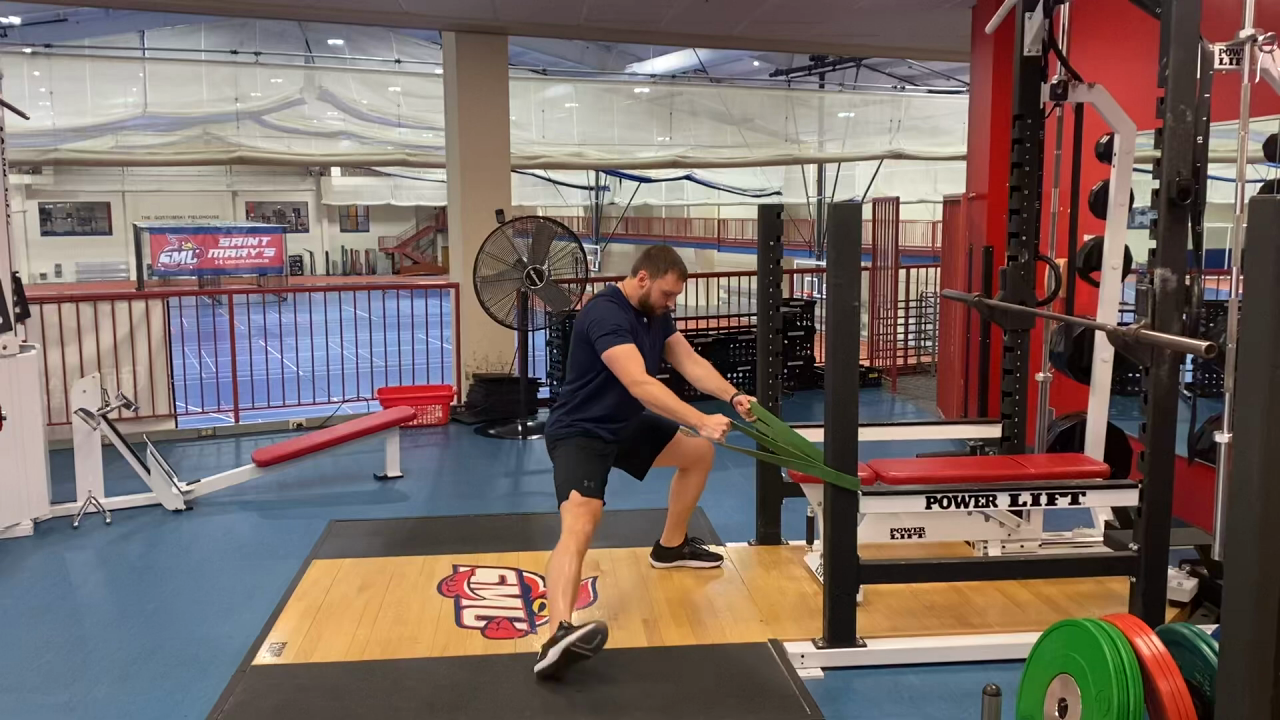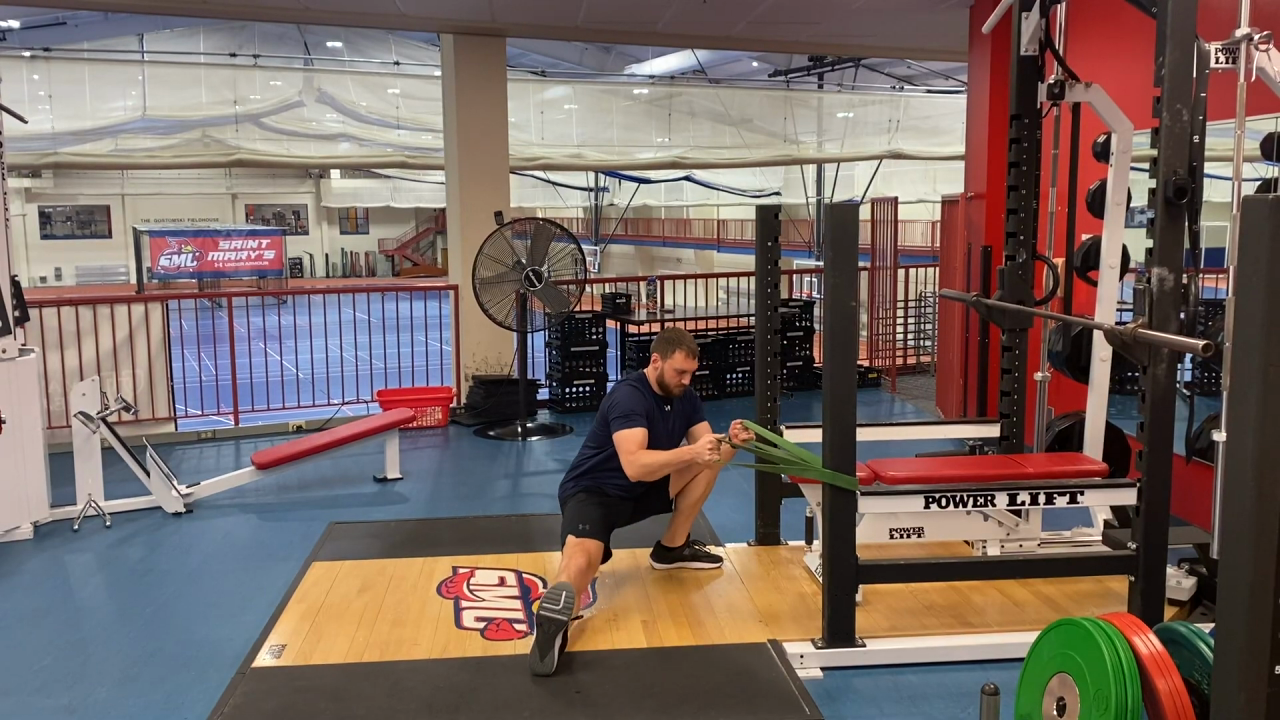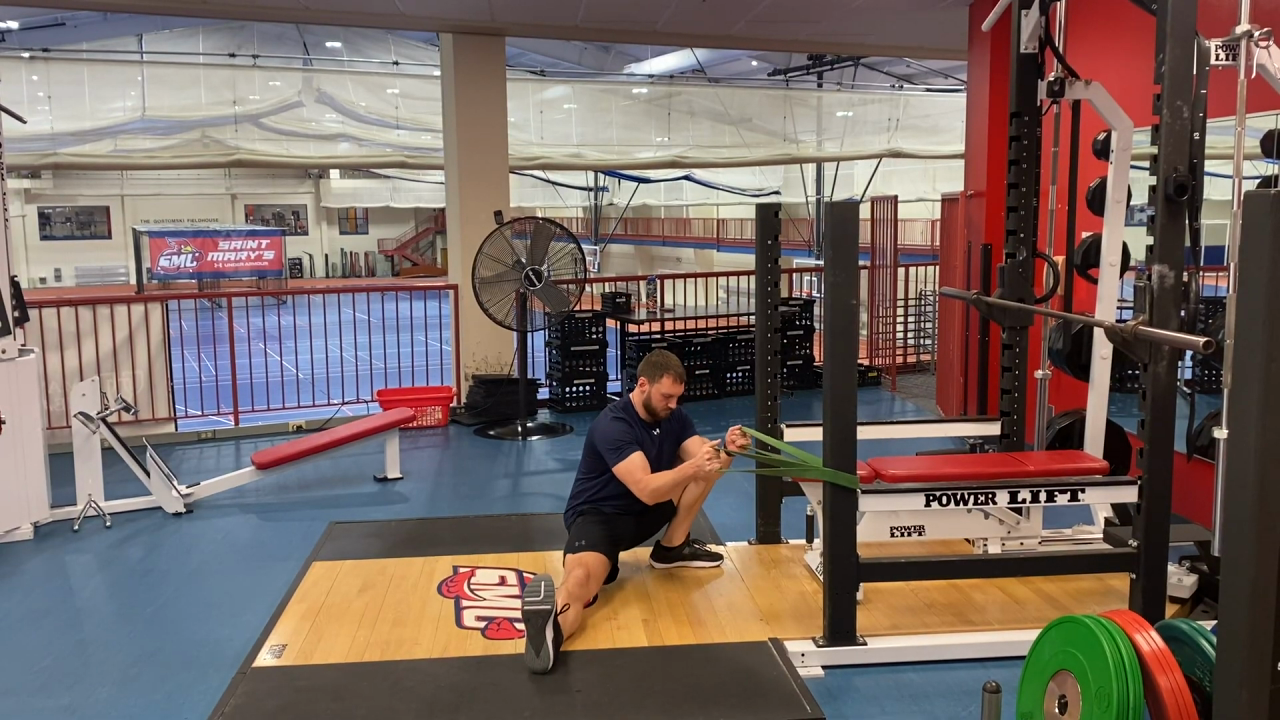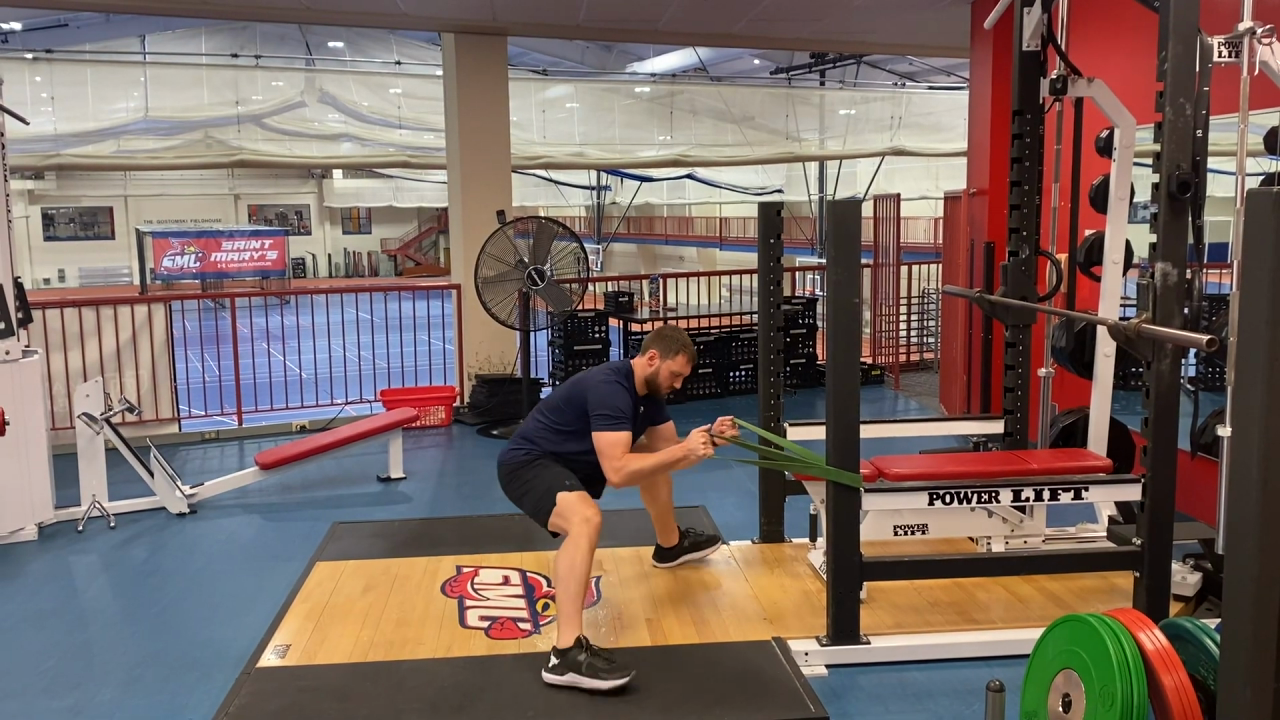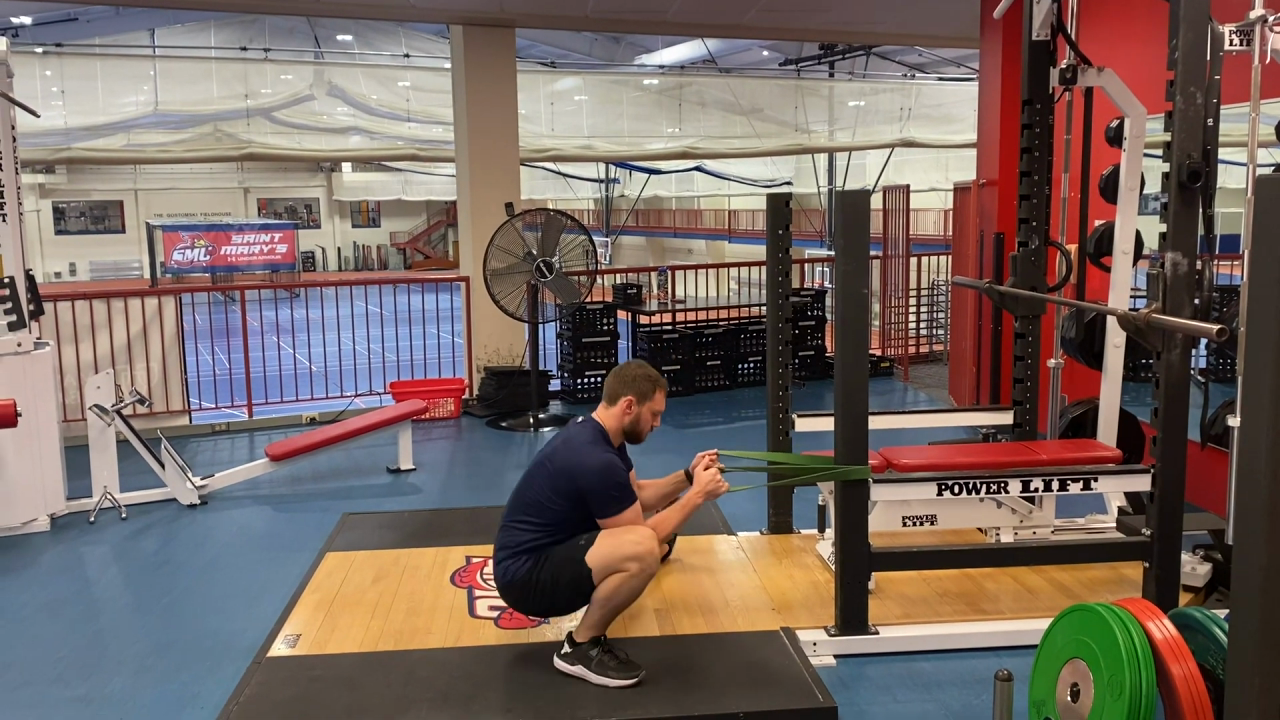
dt=1s
person 1, frame 1
left shoulder: (654, 313)
right shoulder: (605, 313)
left elbow: (690, 362)
right elbow: (640, 384)
left wrist: (733, 396)
right wrist: (701, 422)
left hip: (624, 424)
right hip: (579, 431)
left knee: (698, 455)
right knee: (580, 526)
left ankle: (671, 545)
right ankle: (559, 636)
person 1, frame 2
left shoulder: (685, 397)
right shoulder: (628, 396)
left elbow: (707, 454)
right elbow: (634, 466)
left wrist: (729, 443)
right wrist: (690, 452)
left hip: (640, 491)
right hip: (592, 493)
left knee: (708, 465)
right knee: (579, 563)
left ankle: (672, 547)
right ankle: (552, 629)
person 1, frame 3
left shoulder: (674, 416)
right shoulder: (612, 426)
left elbow: (703, 465)
right elbow: (647, 489)
left wrist: (726, 451)
right wrist: (694, 466)
left hip: (644, 512)
right hip: (598, 515)
left knee: (706, 469)
right knee: (581, 578)
left ankle: (672, 548)
person 1, frame 4
left shoulder: (650, 390)
right shoulder: (609, 387)
left elbow: (668, 451)
right elbow: (617, 472)
left wrist: (708, 440)
right wrist: (683, 450)
left hip: (574, 462)
right hip: (528, 463)
left knee: (655, 457)
right knee: (586, 520)
left ankle: (670, 544)
right ankle: (567, 653)
person 1, frame 5
left shoulder: (597, 434)
right shoulder: (595, 461)
left elbow: (634, 495)
right elbow: (639, 536)
left wrist: (687, 476)
right wrist: (697, 496)
left hip: (542, 549)
right hip: (526, 575)
right knee: (643, 549)
left ankle: (662, 547)
right ankle: (581, 646)
